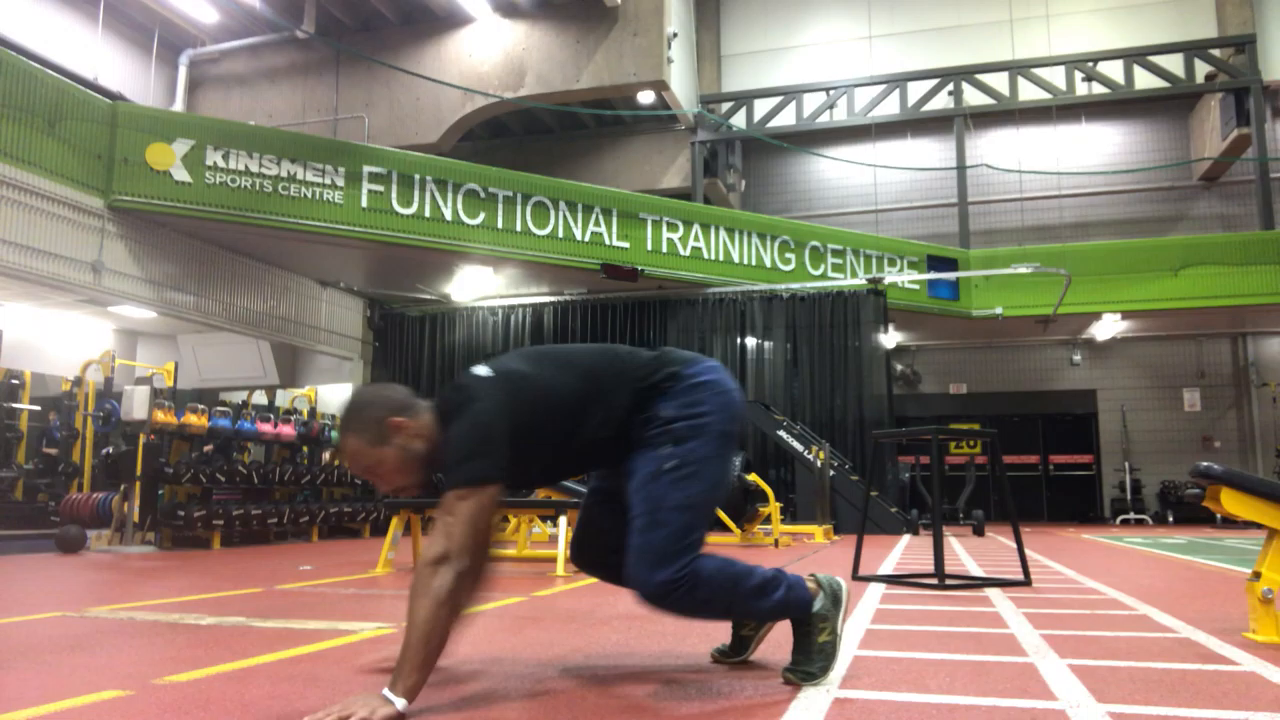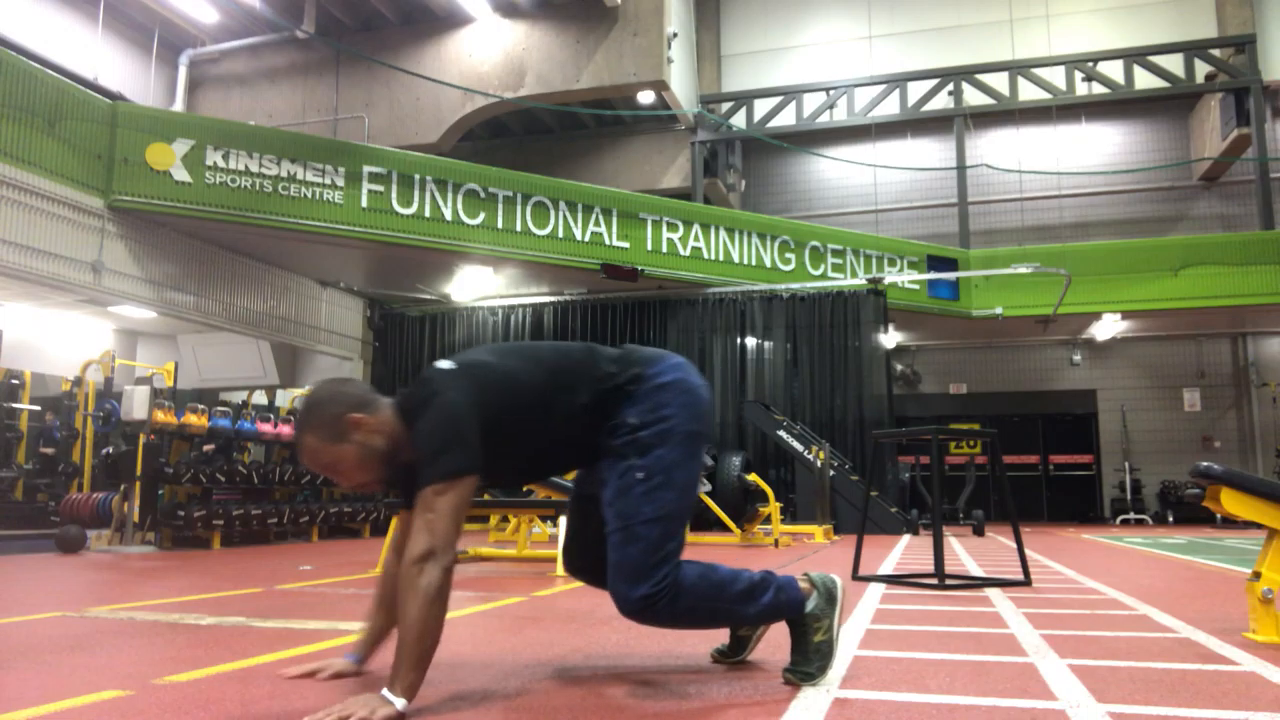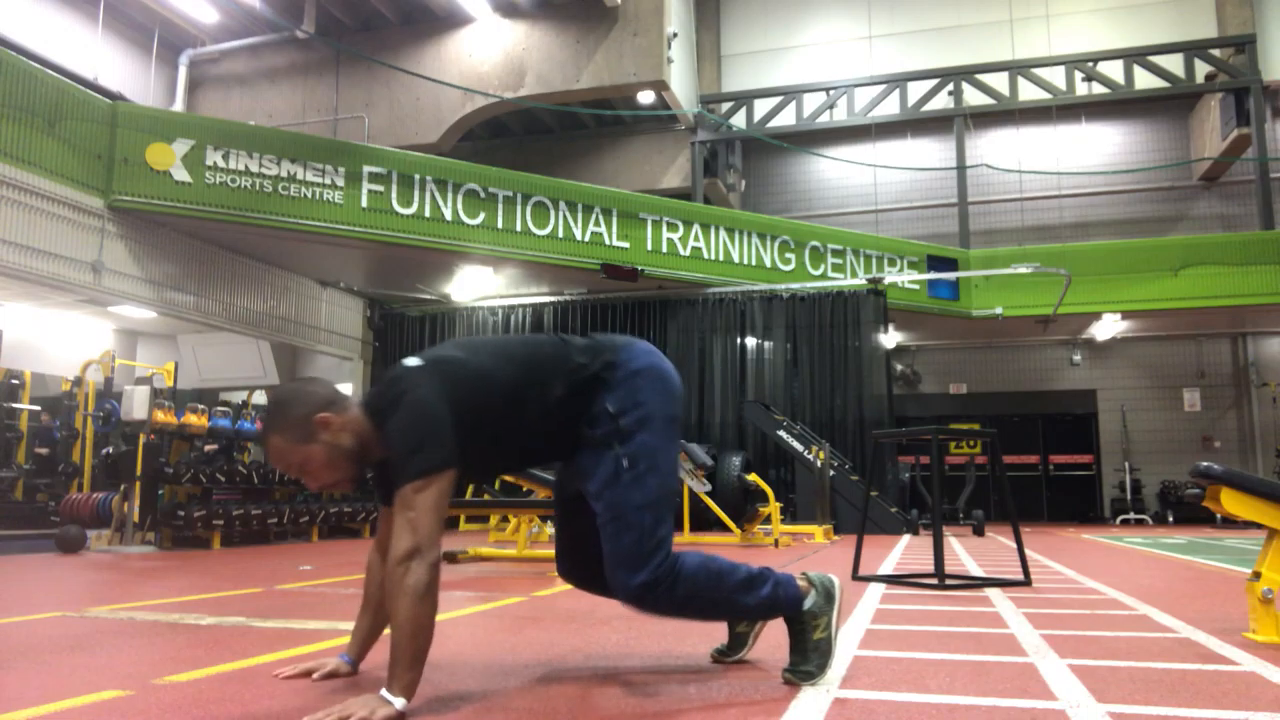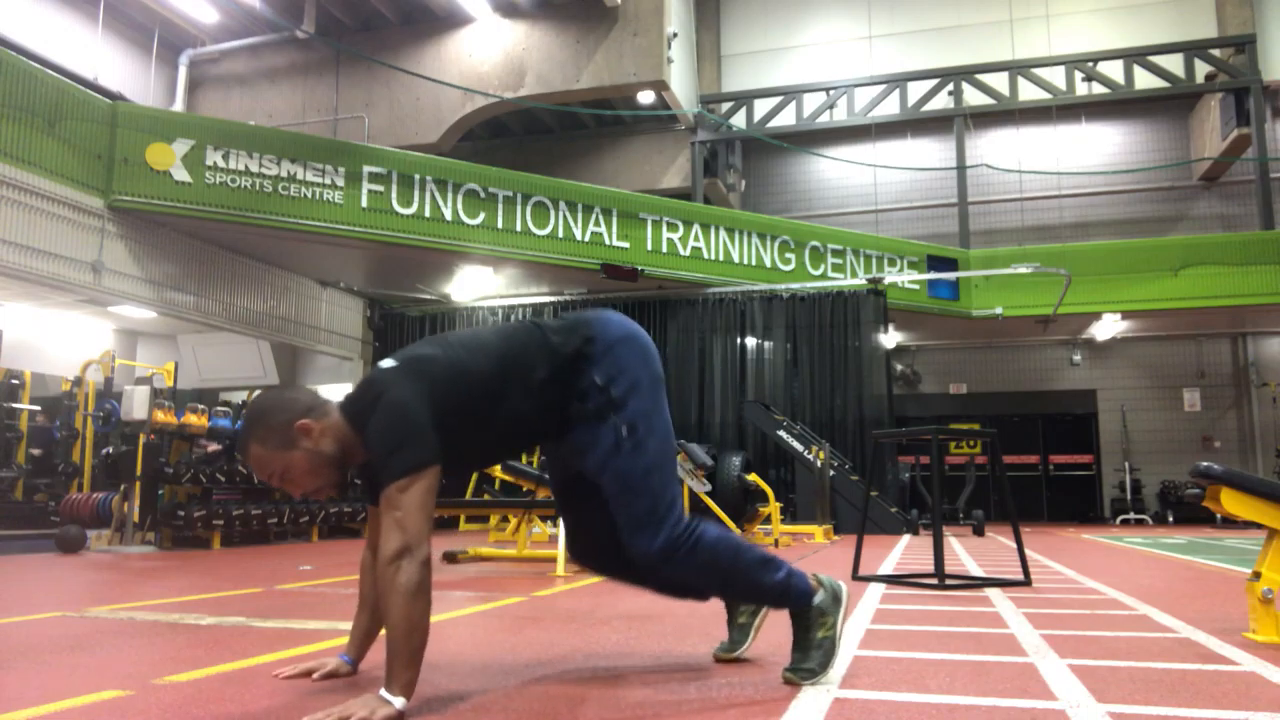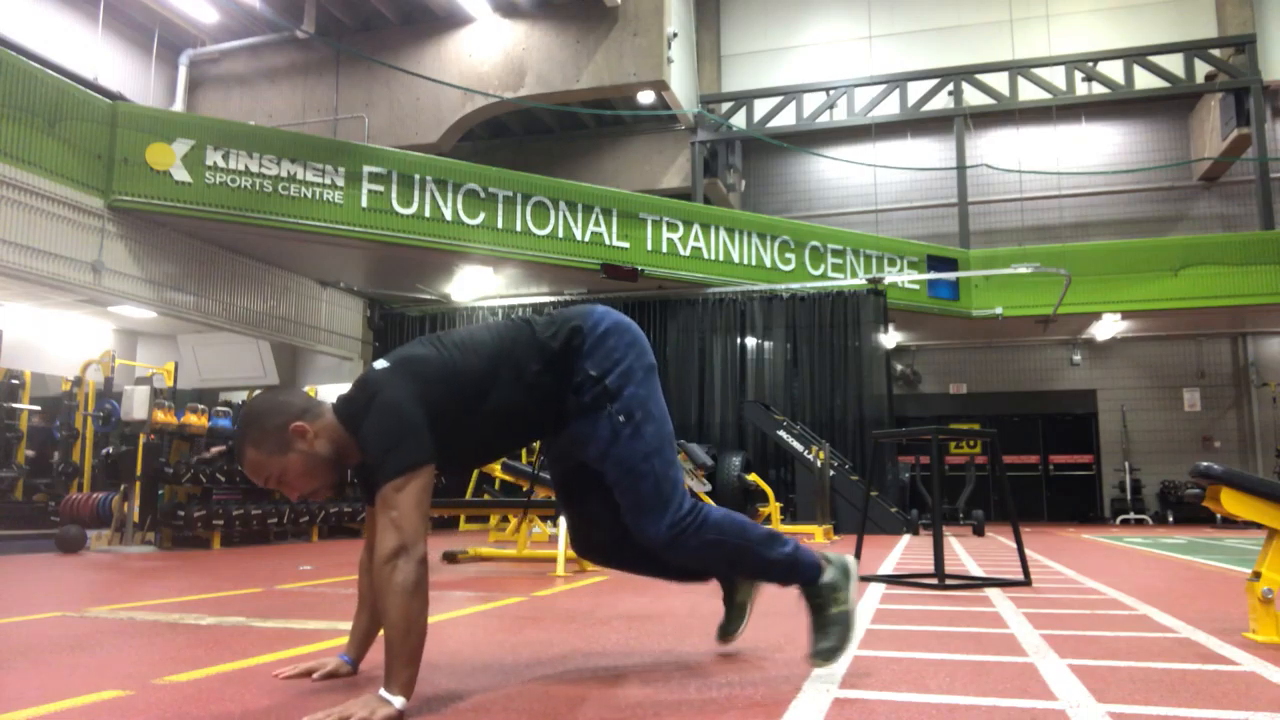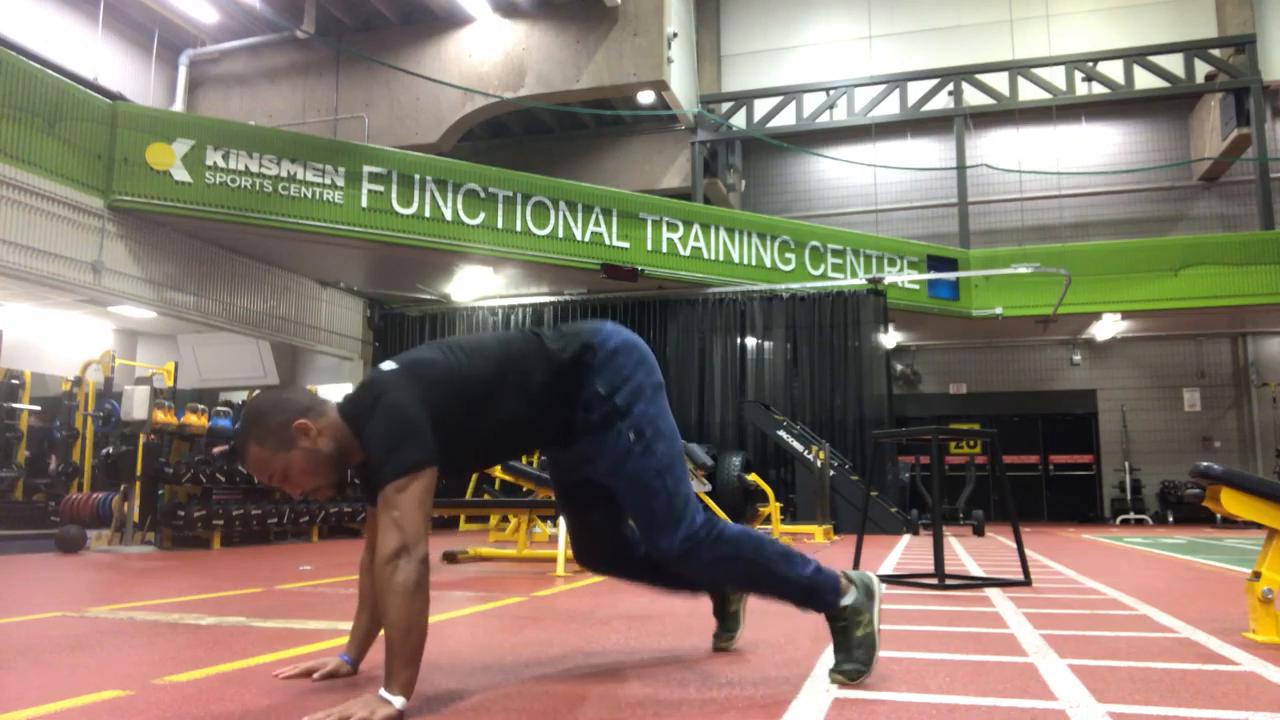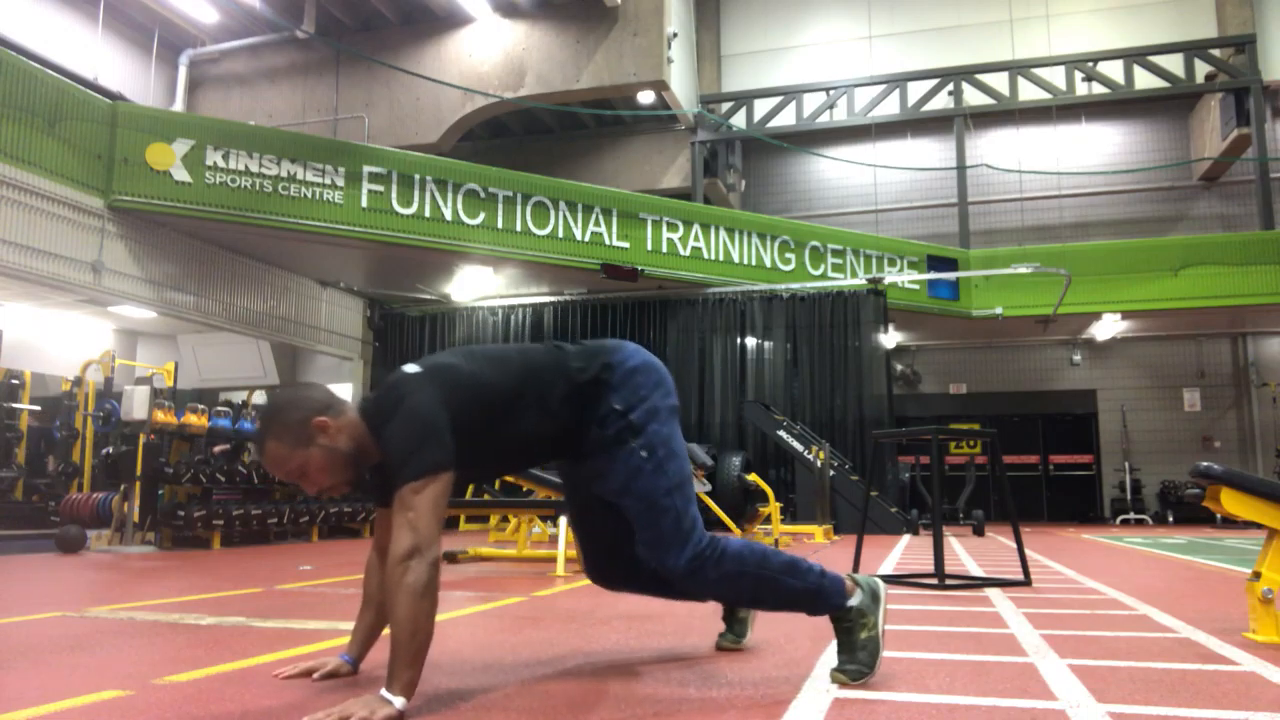
dt=0.1s
person 1, frame 1
left shoulder: (477, 417)
right shoulder: (457, 433)
left elbow: (446, 564)
right elbow: (459, 556)
right wrist: (412, 656)
left hip: (691, 402)
right hip: (646, 423)
left knee: (659, 576)
right knee: (597, 554)
left ankle: (808, 599)
right ankle: (754, 608)
person 1, frame 2
left shoulder: (440, 412)
right shoulder: (416, 433)
left elbow: (430, 560)
right elbow: (407, 552)
right wrist: (359, 654)
left hip: (657, 402)
right hip: (619, 425)
left knee: (641, 590)
right knee: (589, 561)
left ankle: (802, 598)
right ankle: (750, 606)
person 1, frame 3
left shoulder: (412, 409)
right shoulder: (387, 435)
left elbow: (416, 559)
right elbow: (387, 550)
right wrist: (354, 655)
left hip: (624, 388)
right hip: (591, 415)
left knee: (642, 575)
right knee: (586, 566)
left ankle: (803, 599)
right ankle: (740, 608)
person 1, frame 4
left shoulder: (391, 412)
right shoulder: (372, 434)
left elbow: (407, 557)
right elbow: (380, 551)
right wrist: (352, 656)
left hip: (603, 362)
right hip: (576, 393)
left knee: (656, 541)
right knee: (596, 550)
left ankle: (808, 596)
right ankle: (740, 591)
person 1, frame 5
left shoulder: (386, 411)
right shoulder: (364, 438)
left elbow: (403, 557)
right elbow: (377, 551)
right wrist: (352, 655)
left hip: (595, 355)
right hip: (566, 396)
left knee: (665, 521)
right knee: (599, 540)
left ankle: (822, 577)
right ankle: (728, 572)
person 1, frame 6
left shoulder: (388, 414)
right shoulder: (370, 439)
left elbow: (405, 557)
right elbow: (378, 552)
right wrist: (352, 656)
left hip: (604, 374)
right hip: (576, 409)
left knee: (679, 536)
right knee: (601, 551)
left ankle: (842, 596)
right ankle: (724, 586)
person 1, frame 7
left shoulder: (409, 418)
right shoulder: (380, 444)
left elbow: (415, 559)
right elbow: (386, 556)
right wrist: (351, 655)
left hip: (620, 394)
right hip: (587, 430)
left knee: (681, 554)
right knee: (611, 565)
left ankle: (849, 598)
right ankle: (734, 596)
